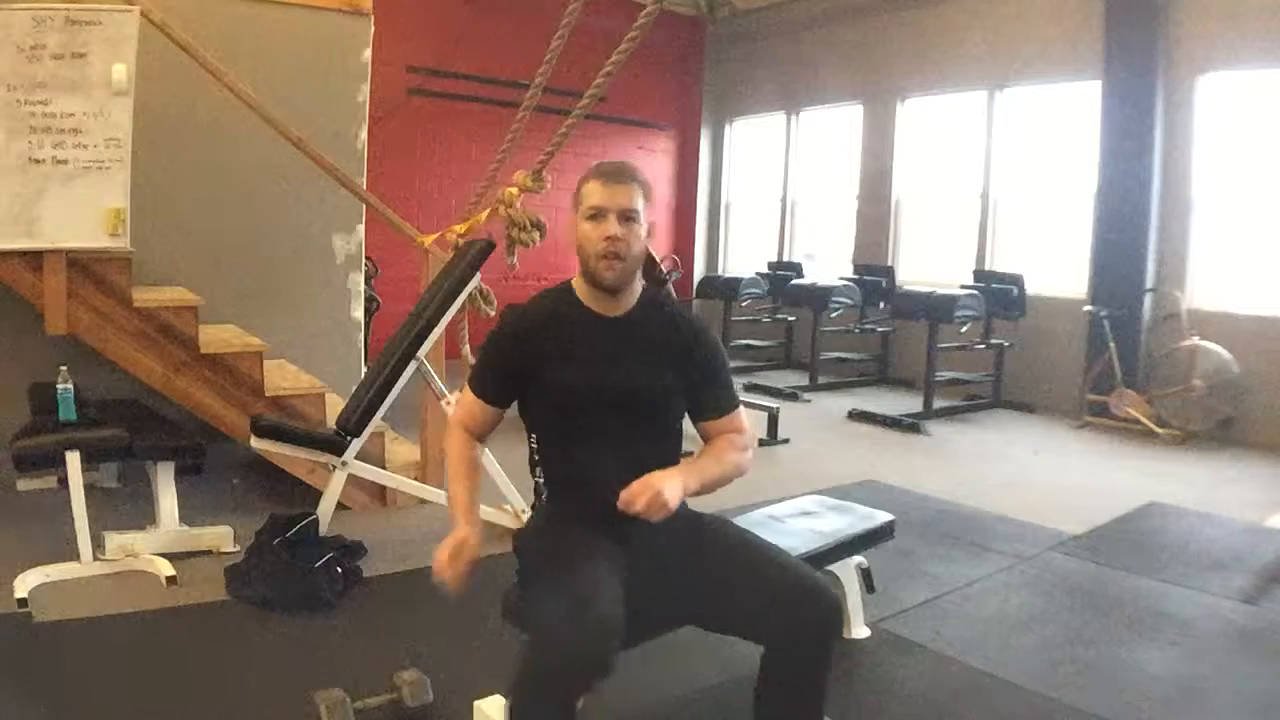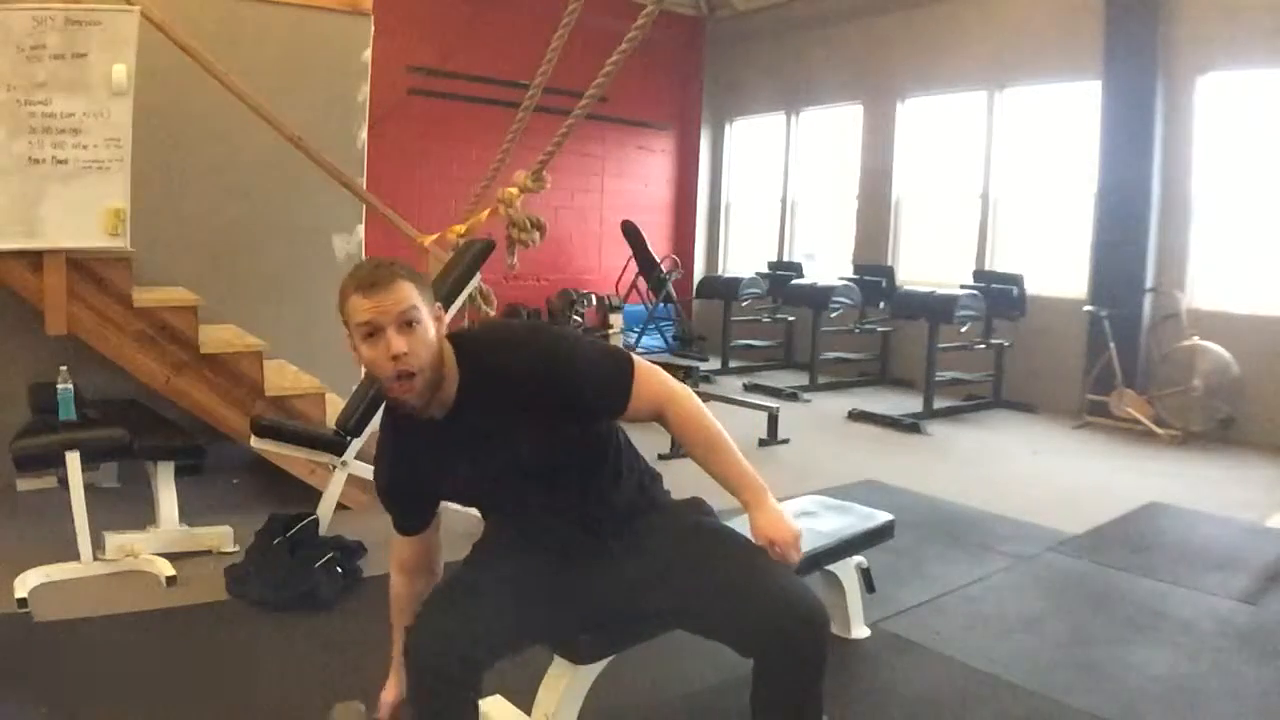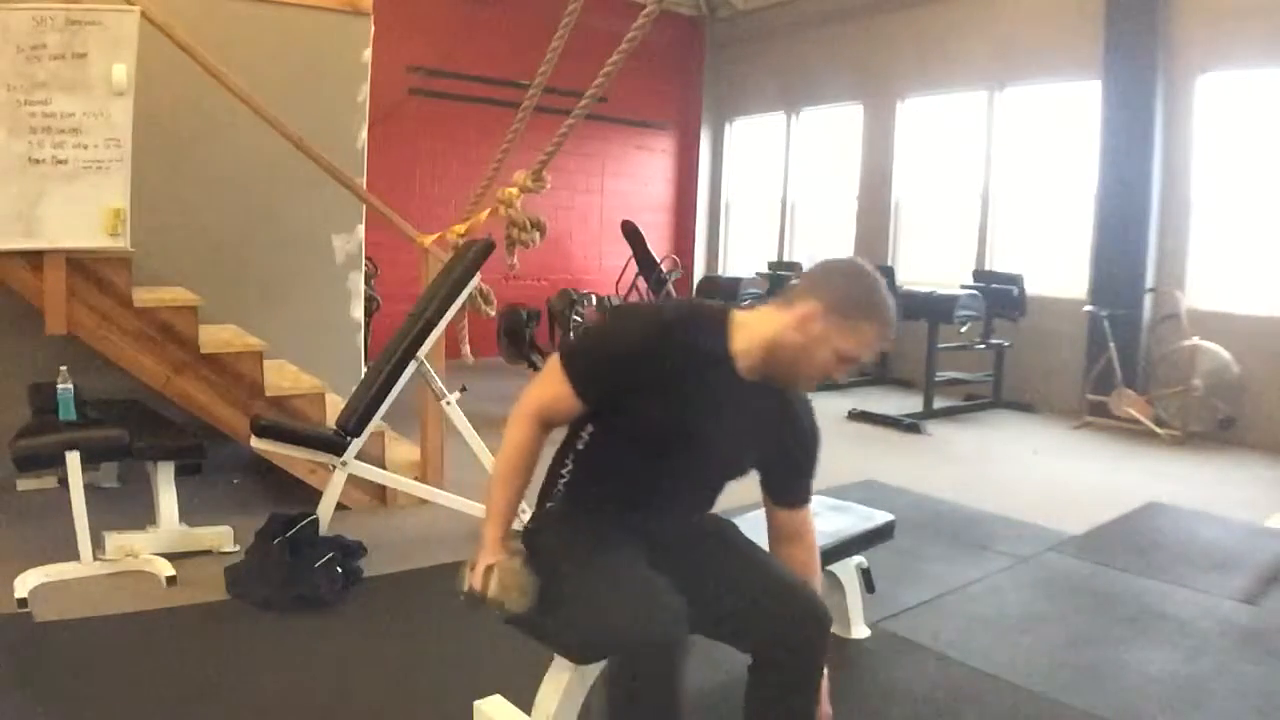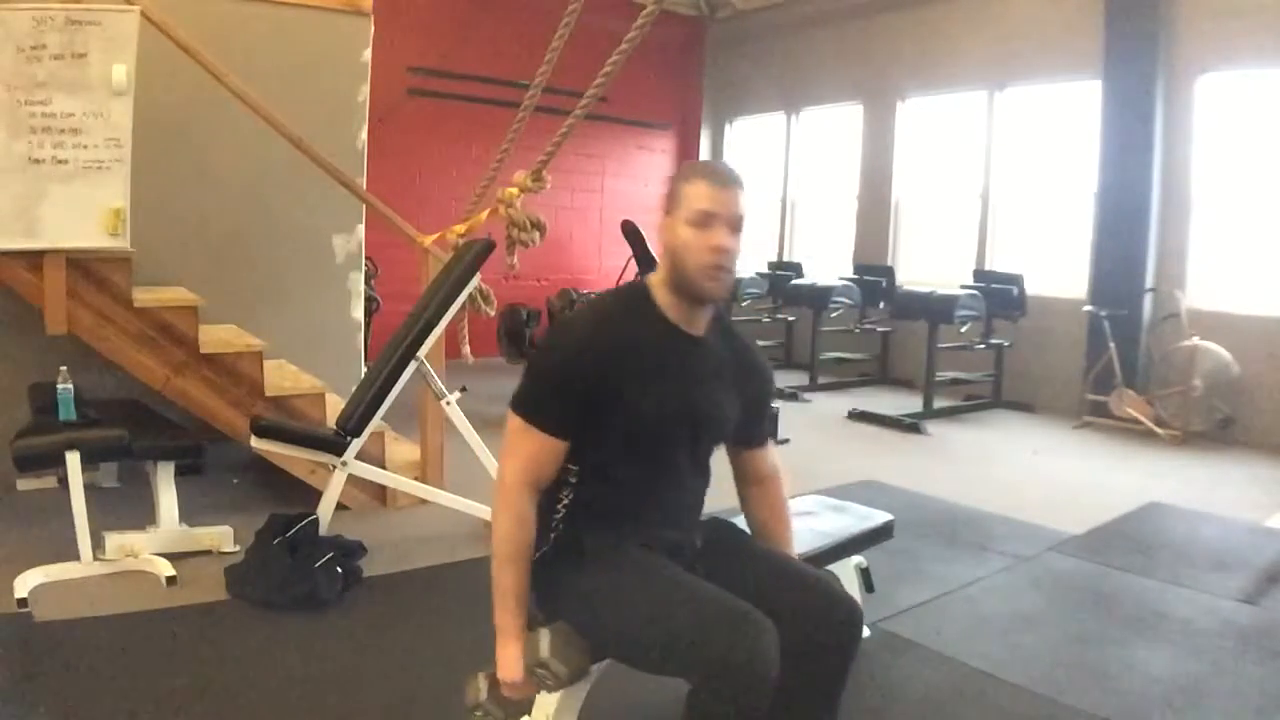
dt=1s
person 1, frame 1
left shoulder: (681, 333)
right shoulder: (527, 329)
left elbow: (736, 444)
right elbow: (466, 427)
left wrist: (682, 476)
right wrist: (463, 522)
left hip: (665, 526)
right hip: (570, 531)
left knee: (813, 608)
right knee: (582, 633)
person 1, frame 2
left shoulder: (528, 357)
right shoulder: (399, 448)
left elbow: (668, 400)
right elbow: (414, 567)
left wrist: (759, 502)
right wrist: (401, 673)
left hip: (638, 526)
right hip: (532, 553)
left knee: (798, 621)
right knee: (433, 652)
person 1, frame 3
left shoulder: (789, 418)
right shoulder: (654, 335)
left elbow: (792, 534)
right elbow: (533, 414)
left wrist: (812, 662)
right wrist: (494, 545)
left hip: (679, 538)
right hip: (579, 537)
left knee: (801, 624)
right knee: (655, 630)
person 1, frame 4
left shoulder: (740, 362)
right shoulder: (590, 340)
left elbow: (759, 478)
right elbow: (519, 485)
left wrist: (785, 589)
right wrist: (511, 632)
left hip: (685, 542)
right hip: (586, 558)
left knee: (831, 617)
right knee: (741, 645)
